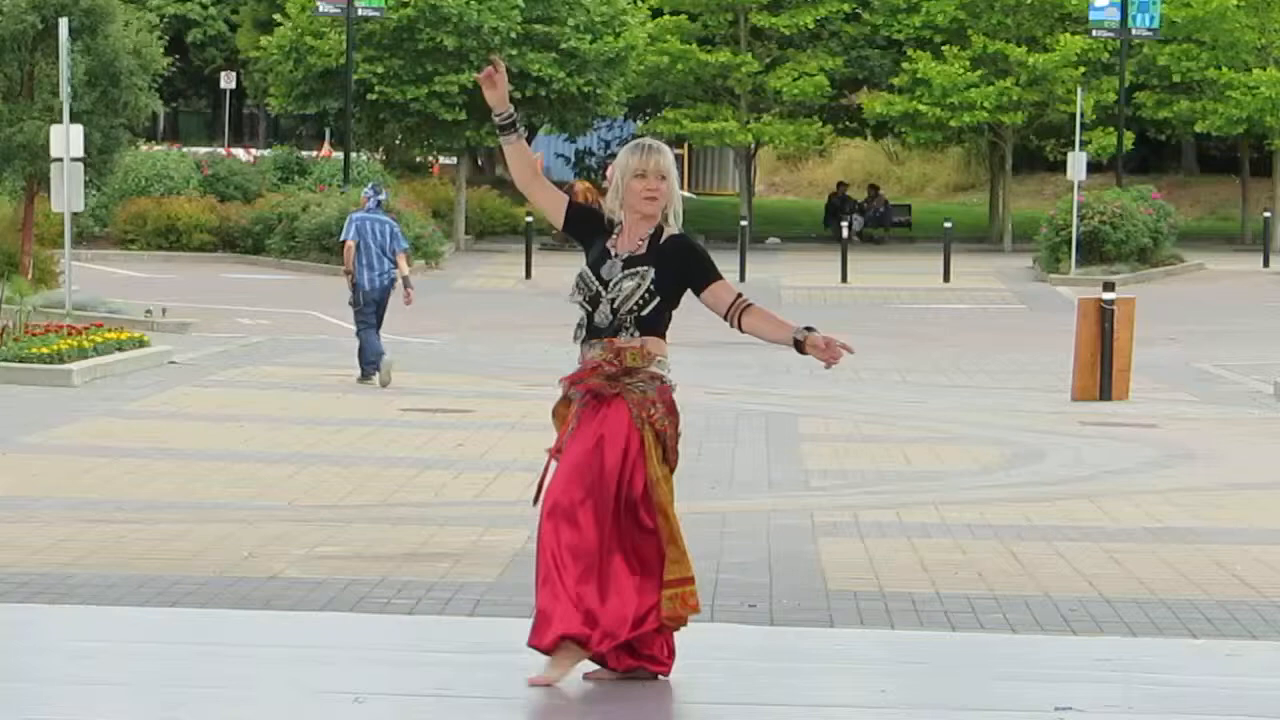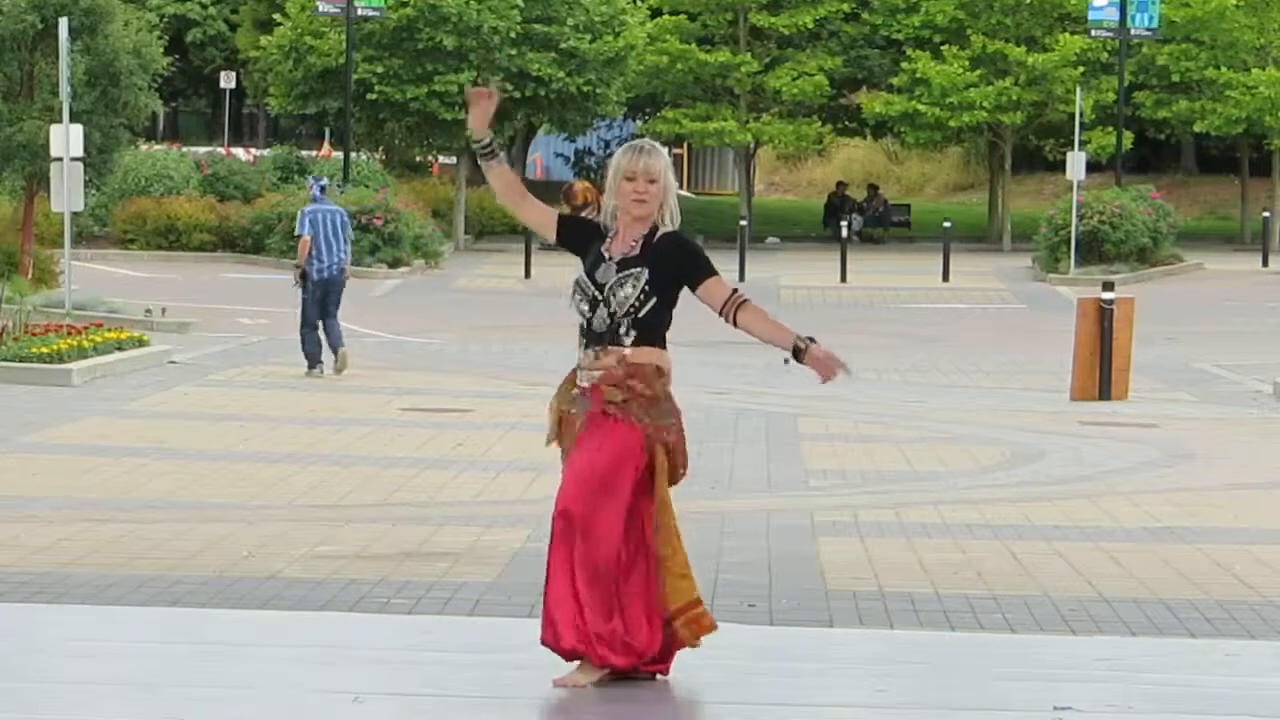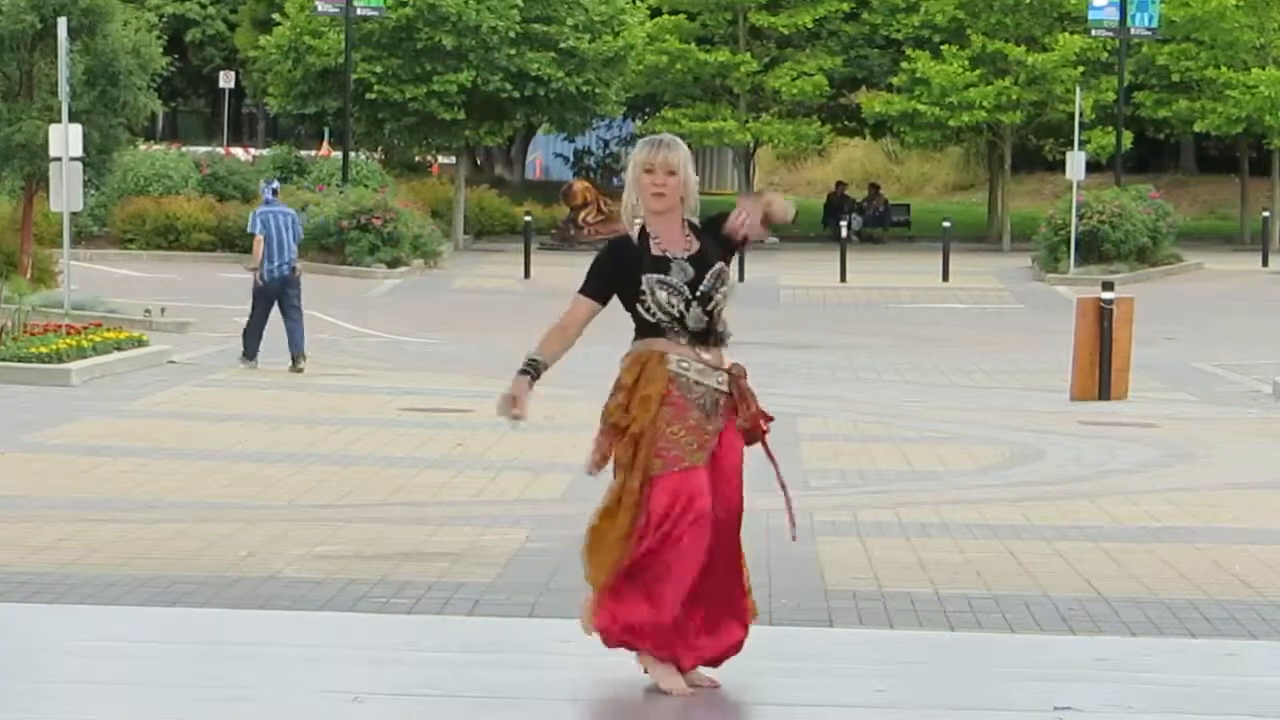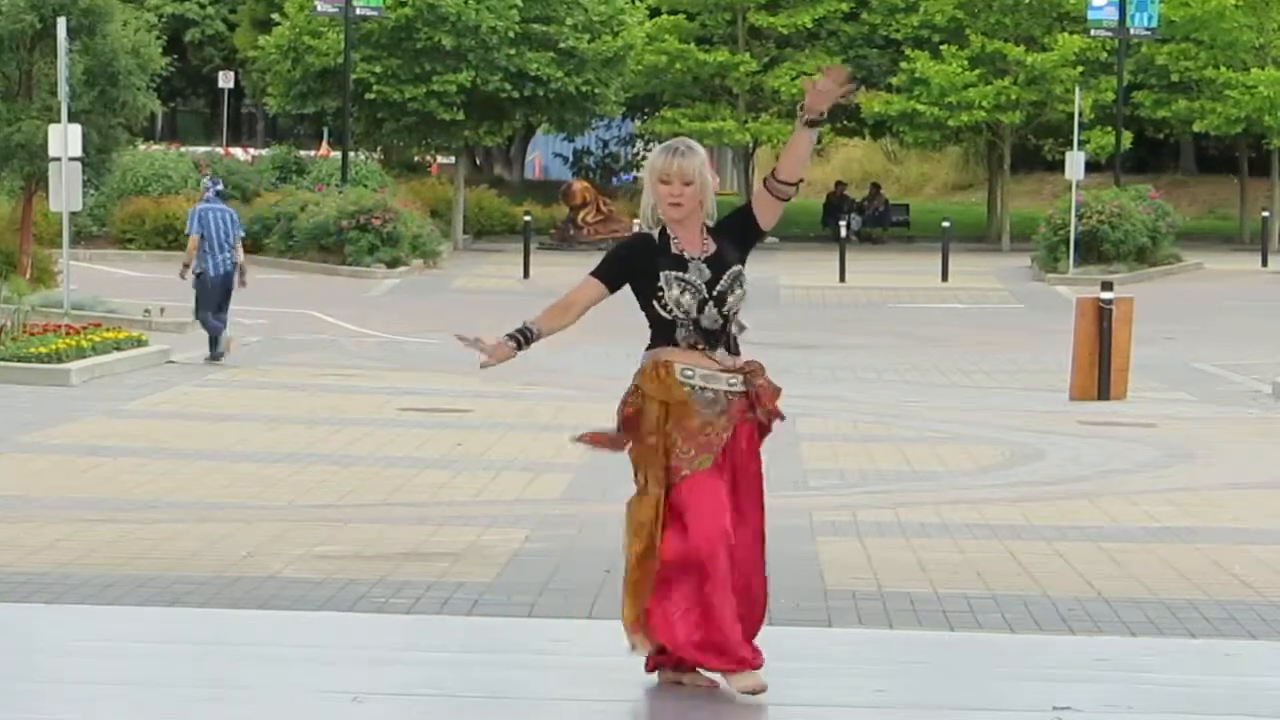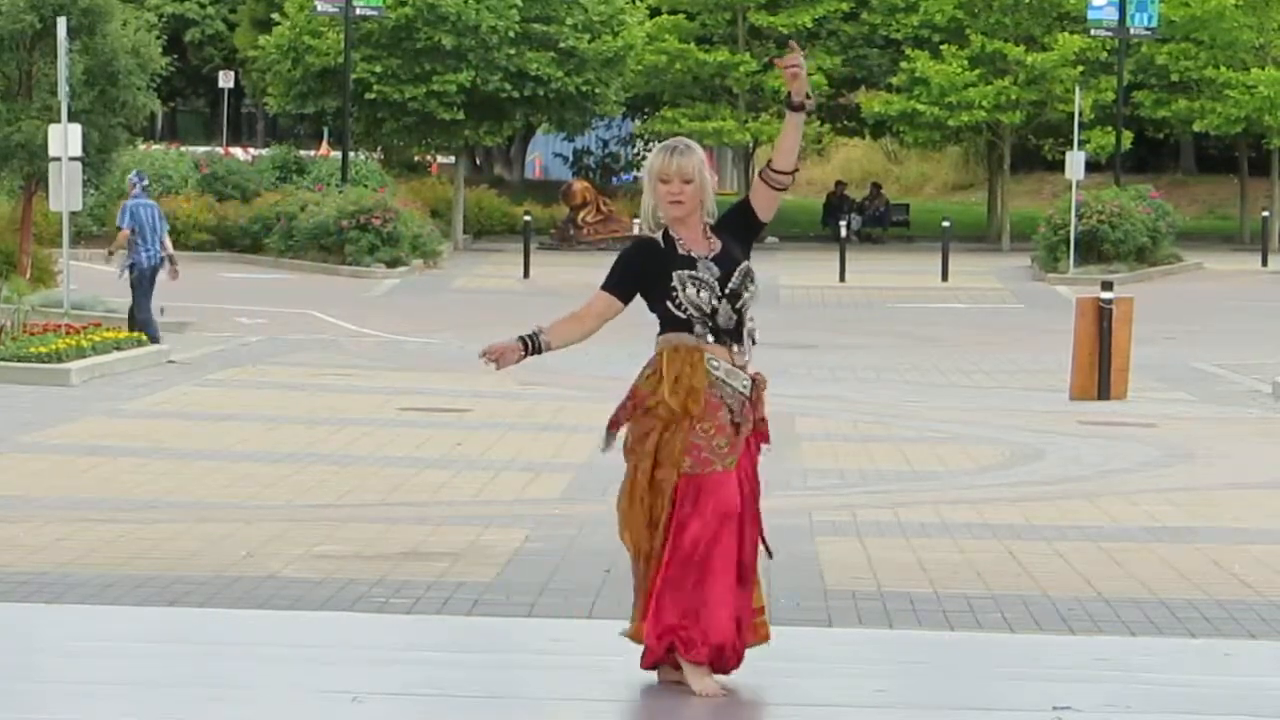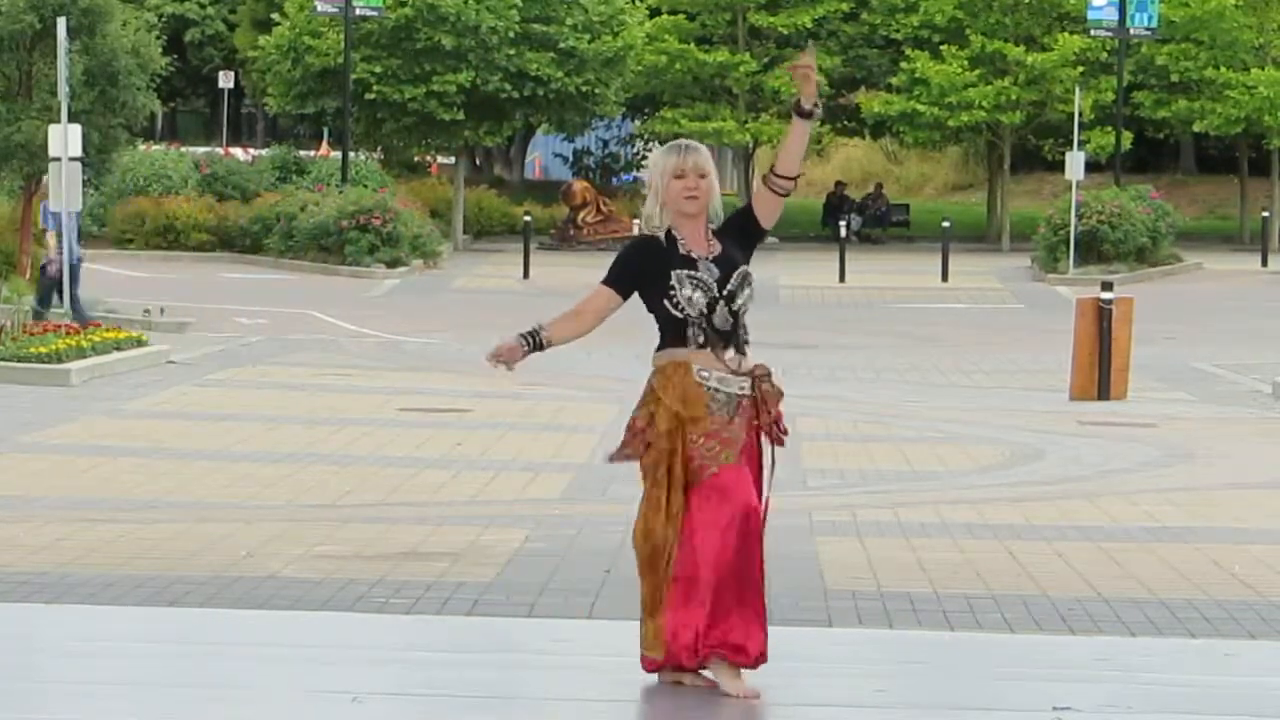
dt=0.7s
person 1, frame 1
left shoulder: (679, 250)
right shoulder: (595, 231)
left elbow: (737, 309)
right elbow: (530, 182)
left wrist: (802, 338)
right wrist: (503, 111)
left hip: (633, 391)
right hip: (593, 391)
left knee: (573, 506)
right knee: (615, 520)
left ankle: (573, 637)
right ankle: (637, 652)
person 1, frame 2
left shoulder: (675, 249)
right shoulder: (590, 237)
left elbow: (734, 305)
right elbow: (517, 201)
left wrist: (801, 346)
right wrist: (482, 134)
left hip: (635, 401)
right hip: (591, 400)
left knee: (591, 516)
right knee: (614, 525)
left ankle: (603, 648)
right ankle: (635, 652)
person 1, frame 3
left shoulder: (712, 235)
right shoulder: (621, 252)
left elbow: (778, 214)
right elbow: (571, 322)
left wrist: (759, 209)
right wrist: (526, 378)
left hip: (717, 398)
right hip: (658, 393)
left knee: (714, 526)
right knee: (678, 510)
left ankle: (682, 650)
right ankle: (651, 639)
person 1, frame 4
left shoulder: (730, 236)
right shoulder: (639, 250)
left elbow: (783, 184)
right elbow: (575, 301)
left wrist: (812, 114)
right wrist: (513, 342)
left hip: (731, 402)
right hip: (672, 398)
left knee: (731, 530)
right knee: (696, 521)
left ankle: (679, 654)
right ankle: (717, 653)
person 1, frame 5
left shoulder: (732, 233)
right shoulder: (645, 252)
left elbow: (779, 175)
right elbow: (589, 316)
left wrist: (797, 99)
right wrist: (525, 345)
left hip: (734, 399)
right hip: (681, 393)
left knee: (726, 524)
right knee: (699, 515)
left ankle: (675, 653)
right ankle: (688, 650)
person 1, frame 6
left shoulder: (734, 237)
right shoulder: (646, 252)
left elbow: (781, 180)
right elbow: (588, 313)
left wrist: (806, 103)
right wrist: (528, 342)
left hip: (737, 401)
right hip: (684, 400)
left knee: (721, 523)
right knee: (726, 513)
left ankle: (678, 656)
right ankle: (716, 646)
person 2, frame 1
left shoulder: (356, 218)
right shoulder: (391, 224)
left elbow: (349, 245)
right elbow: (401, 256)
left wrist: (348, 271)
right wrist: (407, 285)
left hip: (364, 282)
right hip: (385, 282)
left knee: (365, 328)
right knee: (372, 327)
left ankle: (381, 359)
right ankle: (368, 372)
person 2, frame 2
left shoulder: (307, 212)
right shoulder: (340, 212)
left elbow: (305, 240)
right elbow: (347, 243)
left wrist: (299, 266)
right wrist: (346, 270)
left hip: (315, 272)
right hip: (337, 273)
left knee: (309, 320)
right knee: (330, 316)
left ankle: (315, 365)
right ankle: (339, 348)
person 2, frame 3
left shoulder: (259, 213)
right shoulder: (291, 214)
left elbow: (258, 240)
left wrist: (256, 268)
left hip: (268, 273)
right hip: (289, 272)
left knee: (258, 316)
right knee: (293, 316)
left ankle: (249, 356)
right ankle: (298, 358)
person 2, frame 4
left shoulder: (199, 210)
right shoulder: (229, 212)
left elbow: (194, 239)
right elbow: (237, 243)
left wrist: (186, 265)
right wrist: (242, 271)
left hip: (208, 269)
right hip: (228, 268)
left knee: (203, 312)
right knee: (220, 311)
left ankle: (222, 334)
right ankle: (216, 352)
person 2, frame 5
left shoulder: (128, 205)
right shoulder: (154, 206)
left elbow: (125, 233)
right elbow: (165, 235)
left wrist: (111, 250)
right wrist: (172, 261)
left hip: (139, 260)
right hip: (155, 259)
left knee: (142, 305)
right knee: (140, 301)
left ankle: (156, 343)
person 2, frame 6
left shoulder: (48, 205)
left elbow: (50, 234)
left wrist: (51, 260)
left hip: (57, 259)
right hip: (73, 259)
left knee: (43, 301)
right knee: (73, 301)
right ankle: (87, 326)
